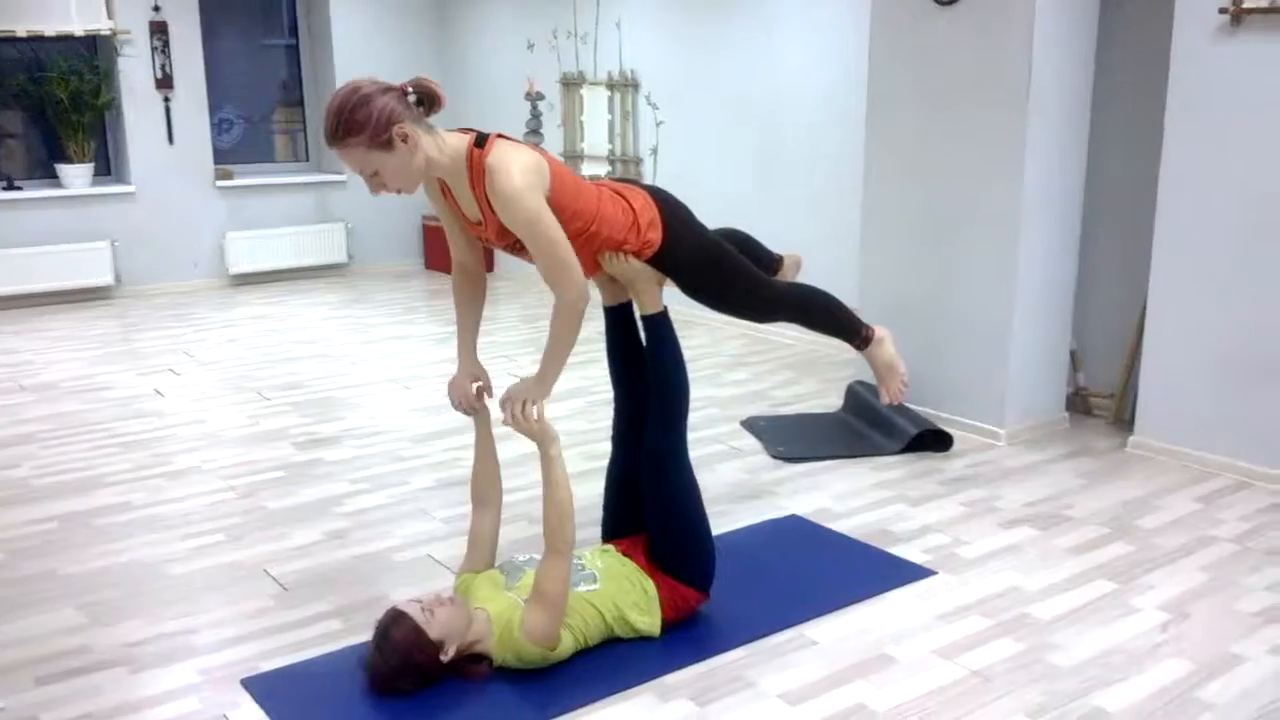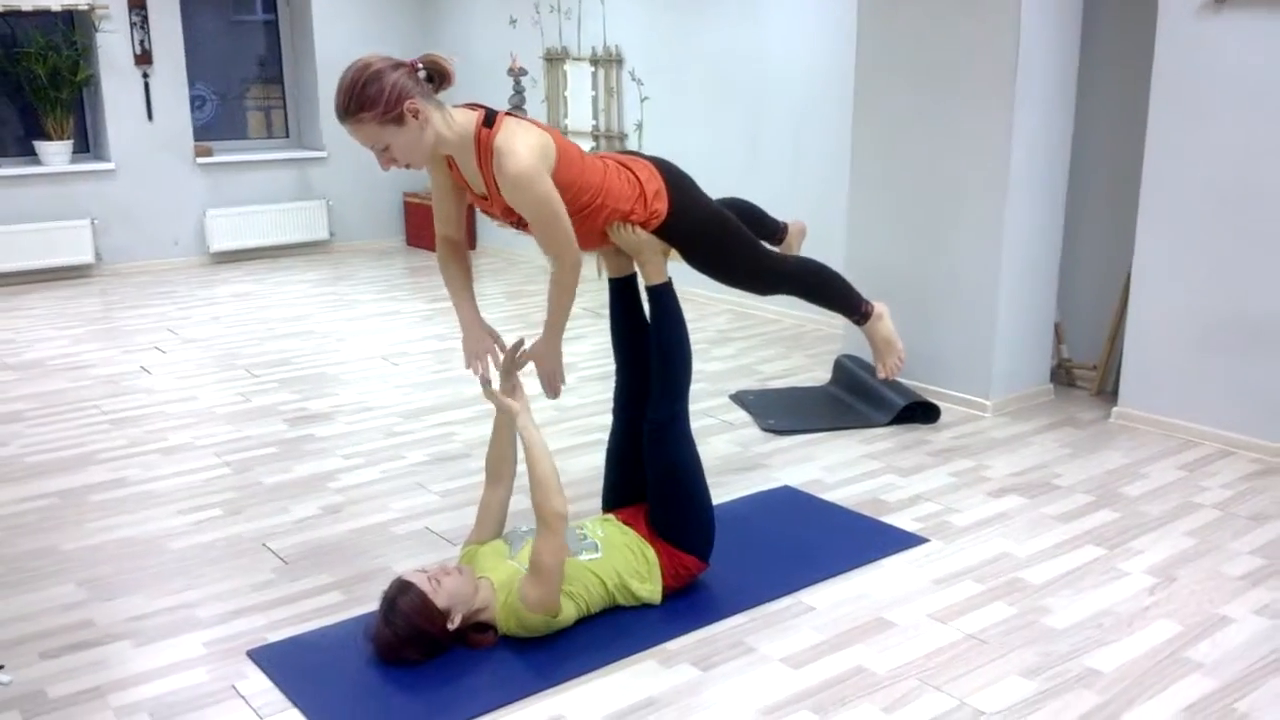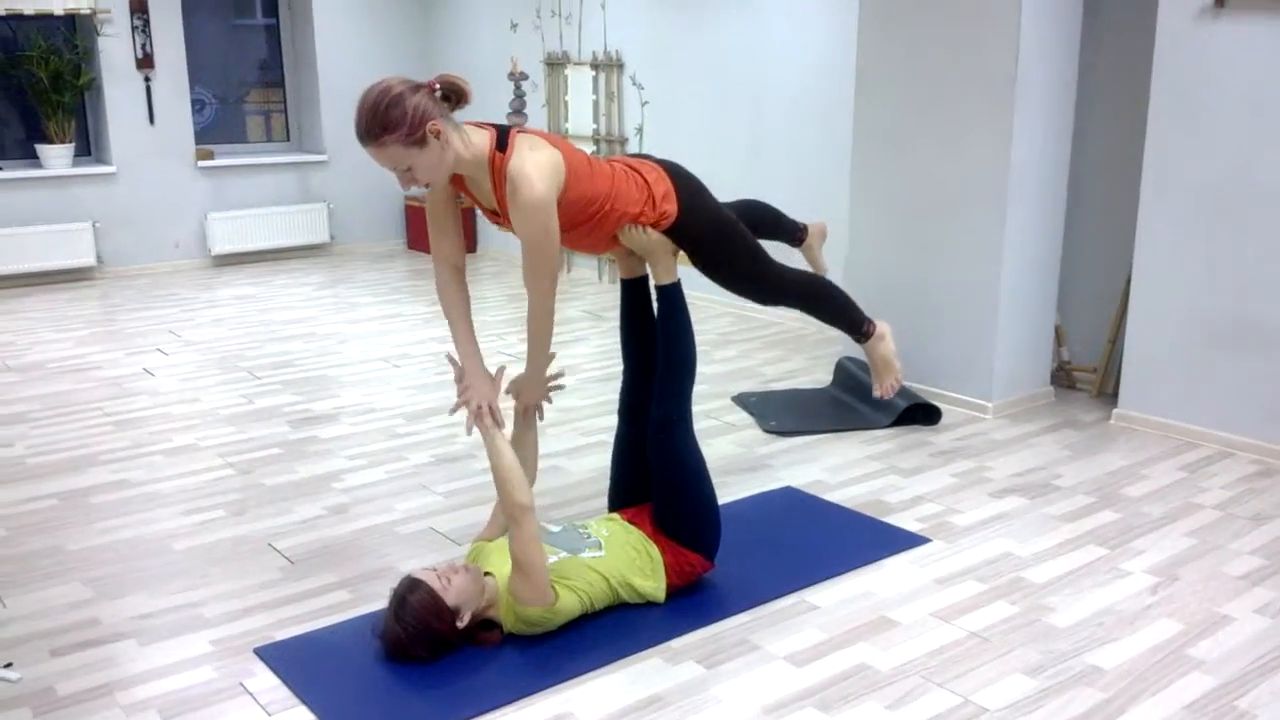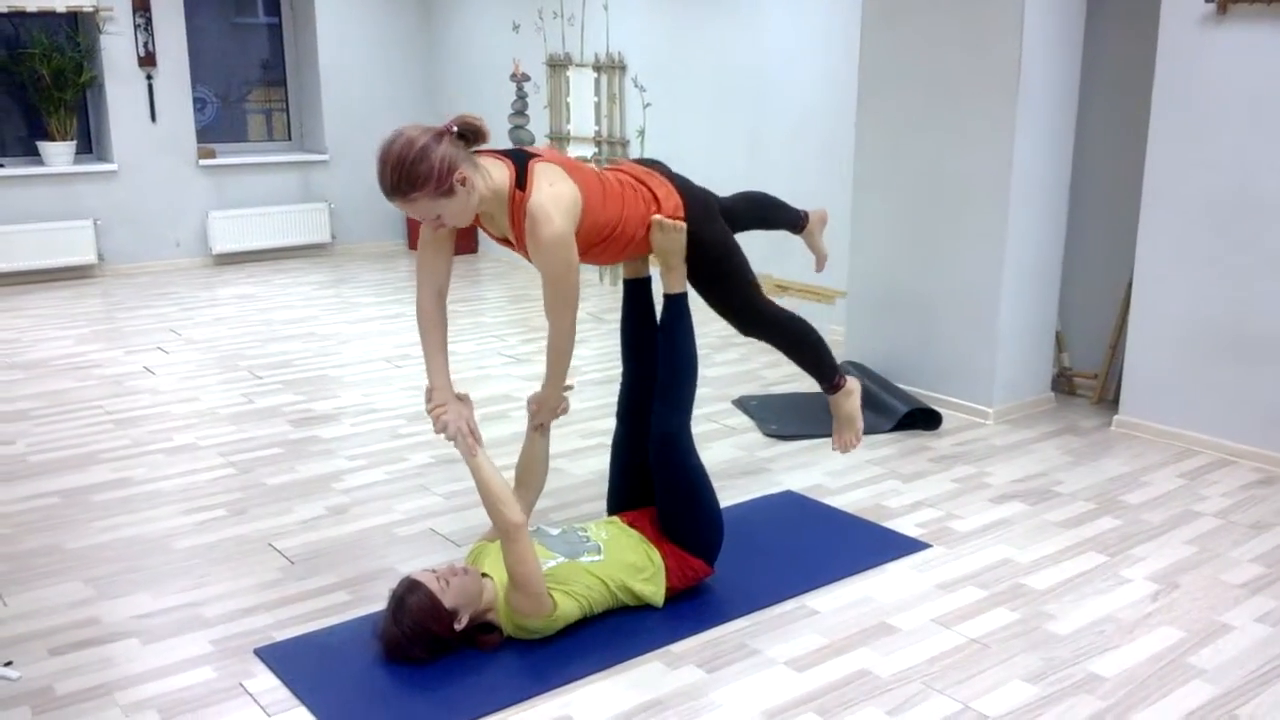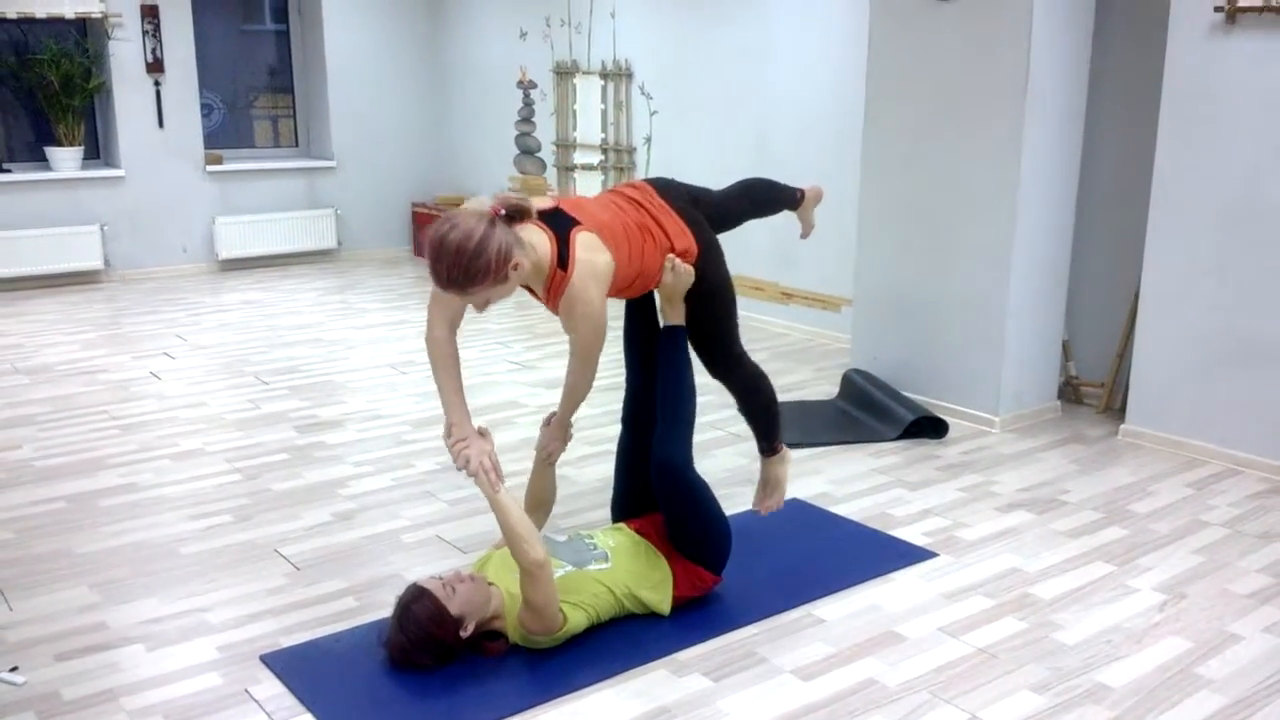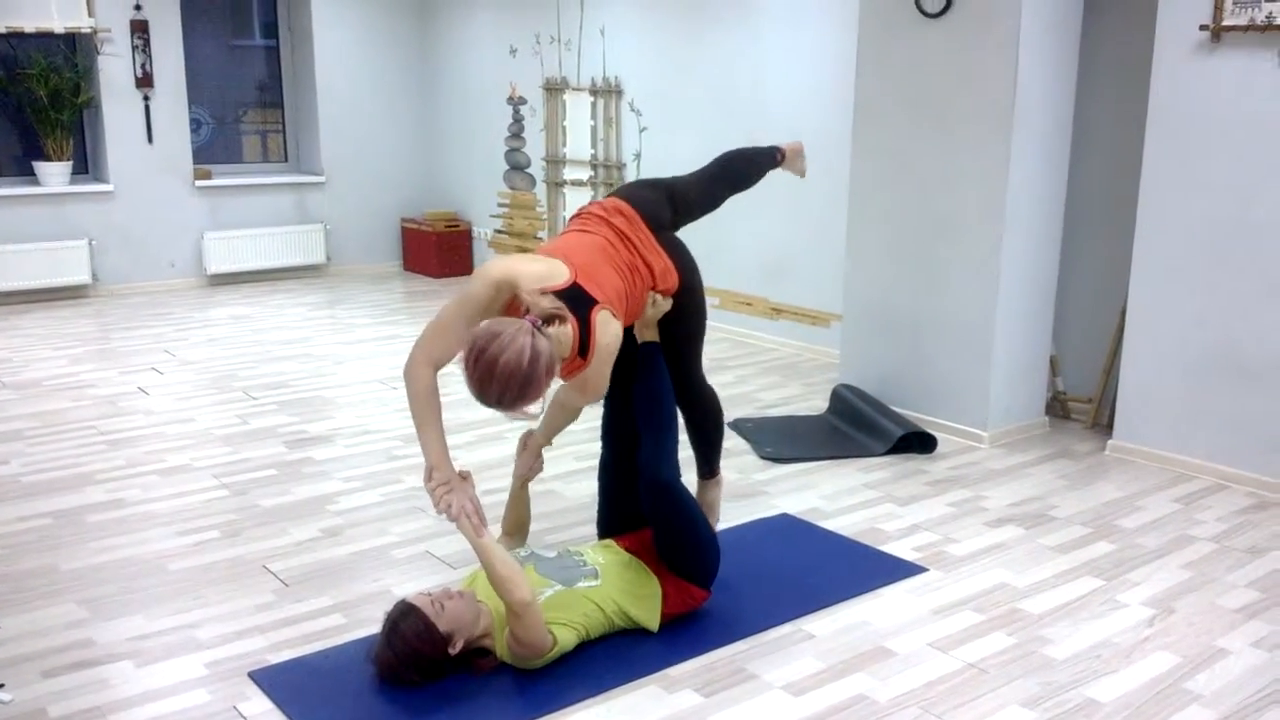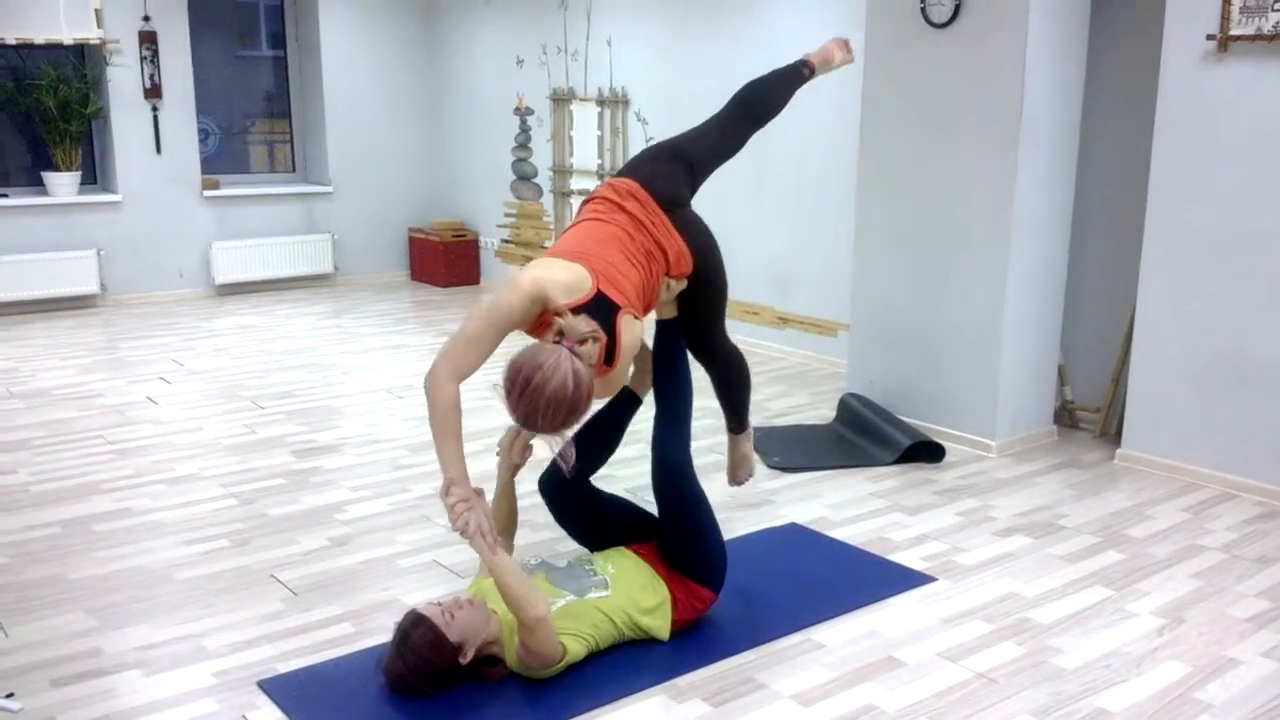
dt=0.5s
person 1, frame 1
left shoulder: (506, 179)
right shoulder: (439, 174)
left elbow: (573, 292)
right elbow: (468, 269)
left wrist: (541, 385)
right wrist: (466, 360)
left hip: (650, 230)
right hip: (612, 215)
left knee: (758, 301)
right knee: (716, 246)
left ankle: (871, 340)
person 1, frame 2
left shoulder: (513, 159)
right shoulder: (442, 150)
left elbow: (568, 263)
right elbow: (450, 241)
left wrist: (550, 346)
right wrist: (472, 325)
left hip: (654, 201)
right hip: (618, 188)
left knee: (761, 273)
right knee: (721, 215)
left ankle: (869, 315)
right ankle: (783, 230)
person 1, frame 3
left shoulder: (526, 180)
right shoulder: (447, 164)
left elbow: (542, 296)
right elbow: (448, 269)
left wrist: (532, 380)
right wrist: (473, 369)
left hip: (663, 202)
right hip: (626, 189)
left knee: (767, 283)
right knee: (733, 222)
left ankle: (871, 334)
person 1, frame 4
left shoulder: (545, 213)
right shoulder: (450, 184)
left elbow: (563, 324)
right elbow: (431, 293)
left wrist: (550, 395)
right wrist: (443, 392)
left hip: (671, 210)
right hip: (630, 194)
left knee: (752, 313)
right knee: (733, 214)
left ankle: (840, 389)
right ankle: (805, 224)
person 1, frame 5
left shoulder: (580, 286)
right shoulder: (481, 231)
left elbow: (583, 372)
right elbow: (439, 329)
left wrist: (559, 425)
right wrist: (460, 427)
left hip: (679, 243)
right hip: (638, 204)
left knee: (727, 362)
right knee: (727, 205)
left ankle: (773, 455)
right ankle: (801, 198)
person 1, frame 6
left shoulder: (600, 347)
right shoulder: (502, 279)
left elbow: (572, 404)
right elbow: (419, 365)
left wrist: (534, 446)
right wrist: (442, 473)
left hip: (663, 270)
right hip: (617, 216)
left knee: (685, 382)
right knee: (709, 182)
left ankle: (709, 478)
right ankle: (779, 154)
person 1, frame 7
left shoulder: (621, 345)
right shoulder: (534, 288)
right elbow: (441, 377)
right wrist: (457, 487)
left hip: (681, 248)
right hip: (634, 194)
left knee: (709, 345)
right knee: (732, 123)
left ankle: (739, 434)
right ankle: (812, 63)
person 2, frame 1
left shoulder: (474, 593)
right shoulder: (523, 641)
left elbow: (485, 509)
right elbow: (559, 547)
left wrist: (481, 423)
right wrist: (549, 448)
left hip: (624, 558)
right hip: (668, 584)
right knee: (661, 446)
right ankle: (646, 298)
person 2, frame 2
left shoulder: (478, 563)
right shoulder: (524, 612)
left elbow: (498, 484)
right elbow: (554, 514)
left wrist: (506, 402)
right wrist: (524, 419)
left hip: (625, 527)
right hip: (670, 552)
right knee: (664, 416)
right ankle: (652, 269)
person 2, frame 3
left shoulder: (484, 559)
right shoulder: (525, 610)
left elbow: (516, 496)
right elbow: (521, 509)
left wrist: (525, 414)
right wrist: (487, 427)
left hip: (630, 527)
right hip: (675, 551)
right knee: (667, 418)
left ankle: (635, 266)
right ankle: (661, 269)
person 2, frame 4
left shoulder: (484, 563)
right shoulder: (523, 616)
left elbow: (523, 494)
right elbow: (513, 523)
left wrist: (538, 425)
right wrist: (469, 446)
left hip: (631, 529)
right hip: (679, 554)
right knee: (667, 430)
left ankle: (638, 269)
right ankle: (672, 278)
person 2, frame 5
left shoulder: (491, 569)
right shoulder: (532, 626)
left elbow: (534, 514)
right elbow: (535, 560)
left wrist: (546, 455)
right wrist: (489, 482)
left hip: (636, 537)
right hip: (688, 564)
right knee: (667, 460)
right ankle: (672, 311)
person 2, frame 6
left shoulder: (479, 591)
right shoulder: (519, 647)
left elbow: (511, 538)
right elbow: (521, 599)
left wrist: (521, 478)
right wrist: (470, 526)
left hip: (624, 552)
right hip: (676, 582)
right knee: (656, 473)
right ankle: (646, 335)
person 2, frame 7
left shoulder: (485, 597)
right shoulder: (531, 656)
left elbow: (502, 535)
right elbow: (535, 616)
left wrist: (506, 473)
right wrist: (482, 545)
left hip: (638, 556)
right hip: (684, 584)
left knee: (558, 482)
right knee: (669, 458)
left ankle: (641, 379)
right ankle: (666, 316)
